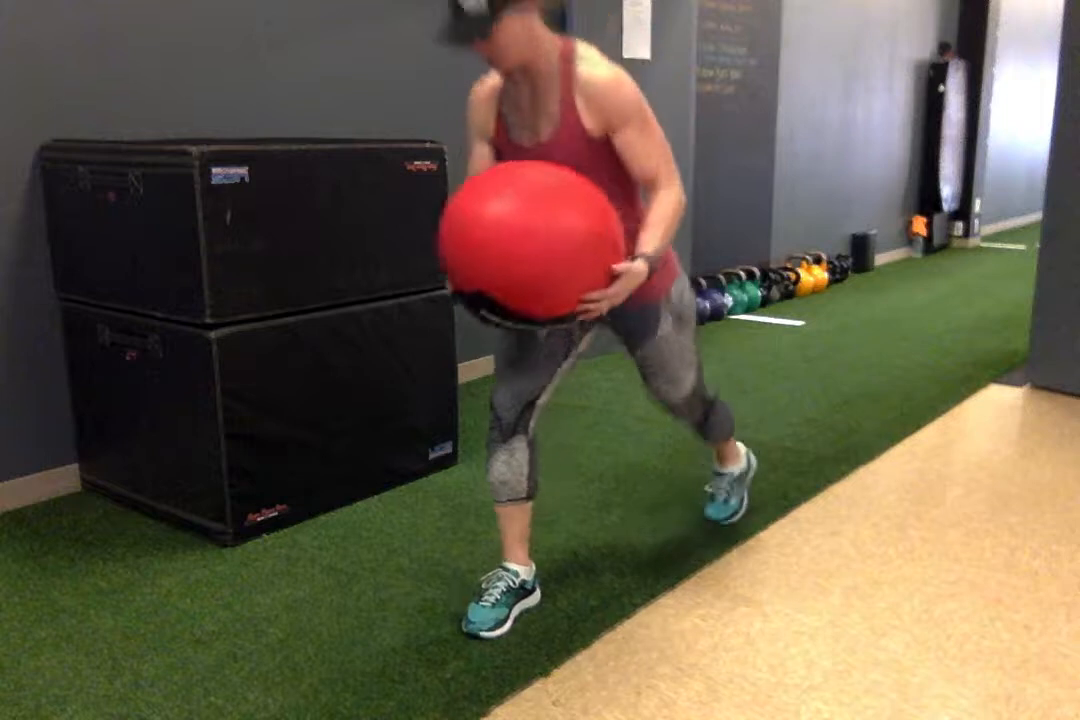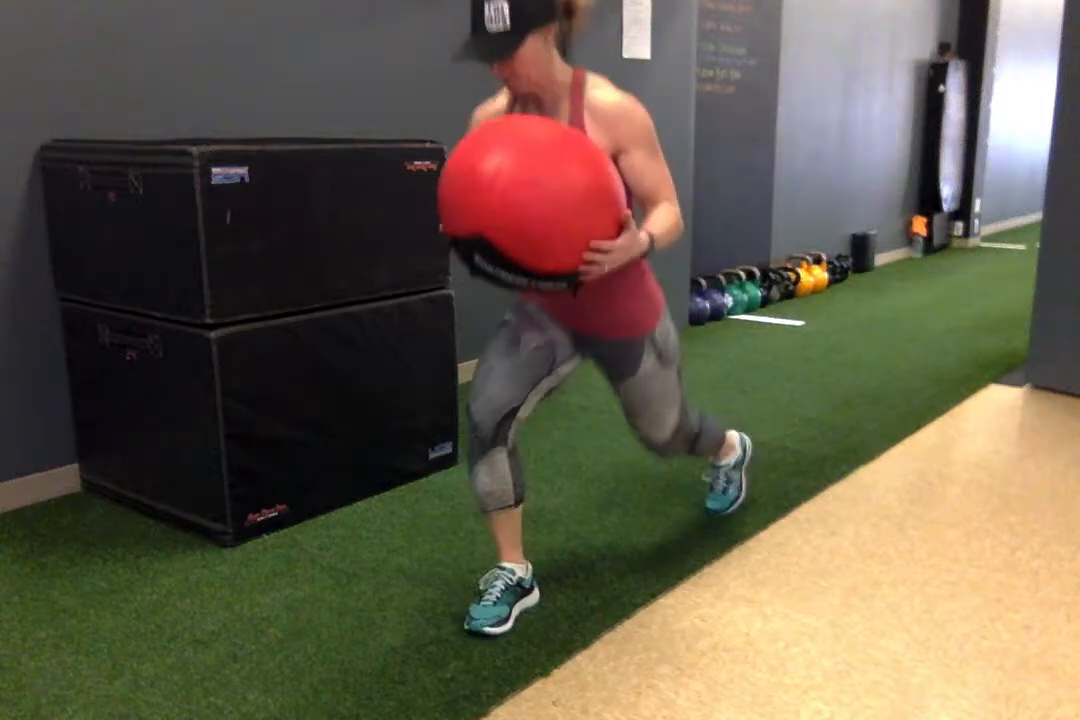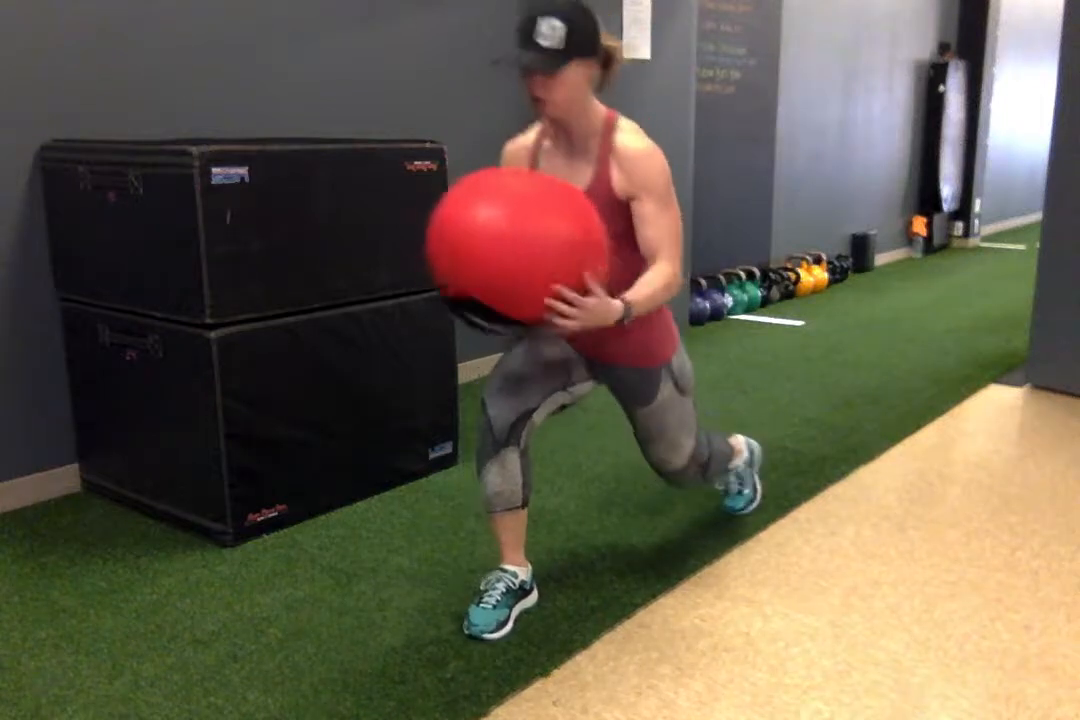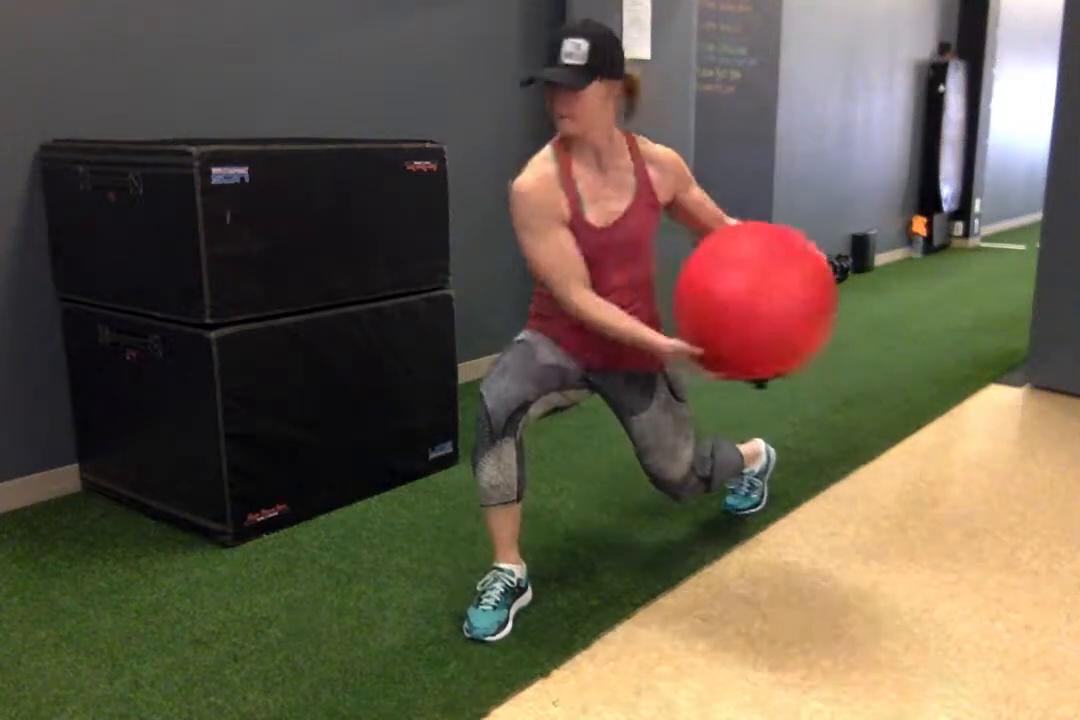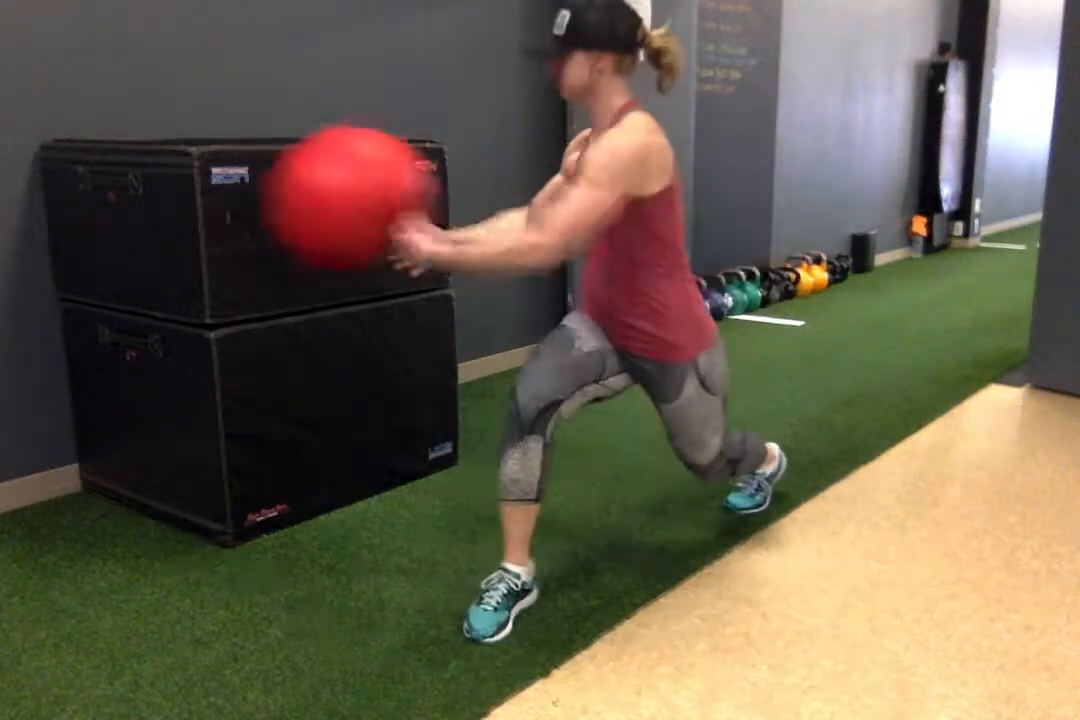
dt=0.5s
person 1, frame 1
left shoulder: (600, 84)
right shoulder: (486, 100)
left elbow: (667, 186)
left wrist: (642, 263)
left hip: (638, 277)
left knee: (681, 396)
right knee: (510, 410)
left ankle: (732, 460)
right ankle: (516, 572)
person 1, frame 2
left shoulder: (612, 112)
right shoulder: (488, 120)
left elbow: (667, 211)
left wrist: (635, 243)
left hip: (623, 312)
right hip: (543, 307)
left knee: (663, 430)
right knee: (486, 419)
left ankle: (729, 450)
right ankle: (513, 573)
person 1, frame 3
left shoulder: (635, 155)
right shoulder: (519, 153)
left elbow: (667, 270)
left wrist: (614, 311)
left hip: (637, 341)
right hip: (556, 333)
left knee: (676, 462)
right knee: (499, 418)
left ankle: (738, 456)
right ankle: (513, 576)
person 1, frame 4
left shoulder: (659, 164)
right shoulder: (535, 186)
left elbow: (719, 228)
right elbow: (575, 296)
right wrist: (663, 346)
left hip: (639, 348)
right hip: (558, 337)
left knee: (676, 476)
right knee: (495, 411)
left ankle: (753, 456)
right ankle: (507, 574)
person 1, frame 5
left shoulder: (630, 145)
right shoulder: (585, 143)
left elbow: (546, 246)
right elbow: (529, 219)
left wrist: (440, 251)
right wrist: (444, 239)
left hip: (671, 336)
right hip: (600, 320)
left knee: (706, 455)
right knee: (528, 408)
left ankle: (765, 460)
right ankle: (513, 574)
